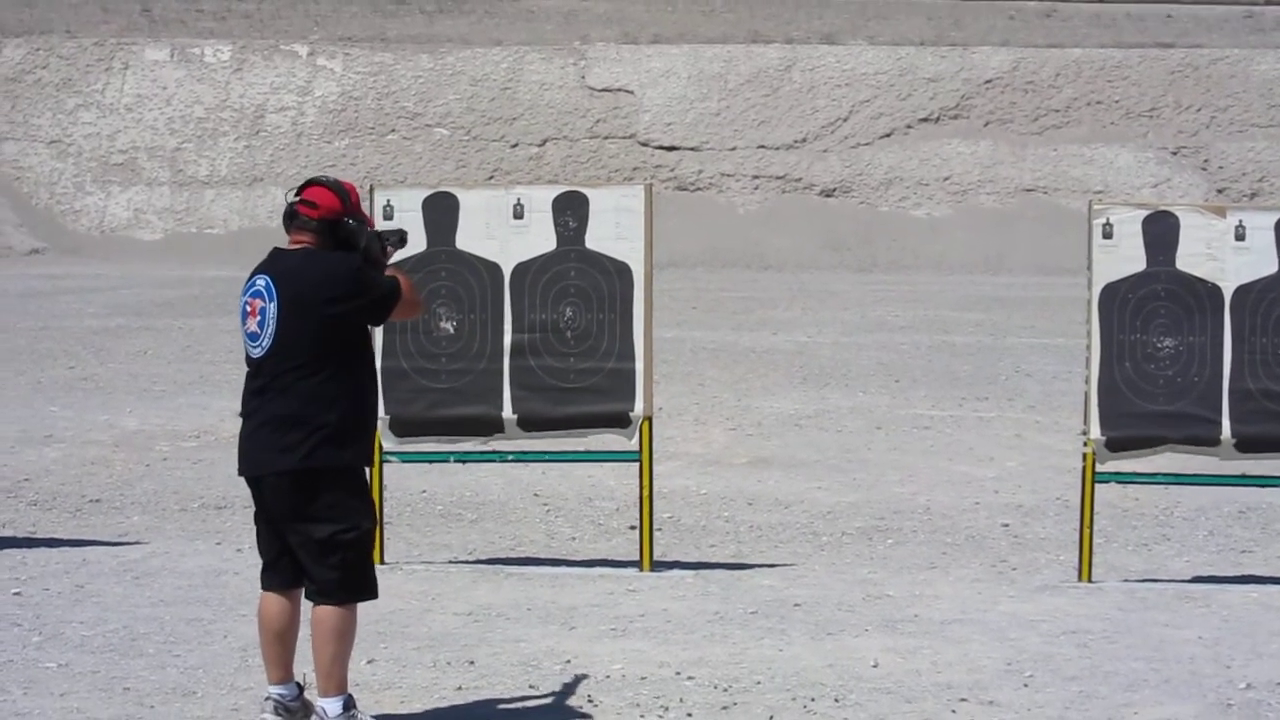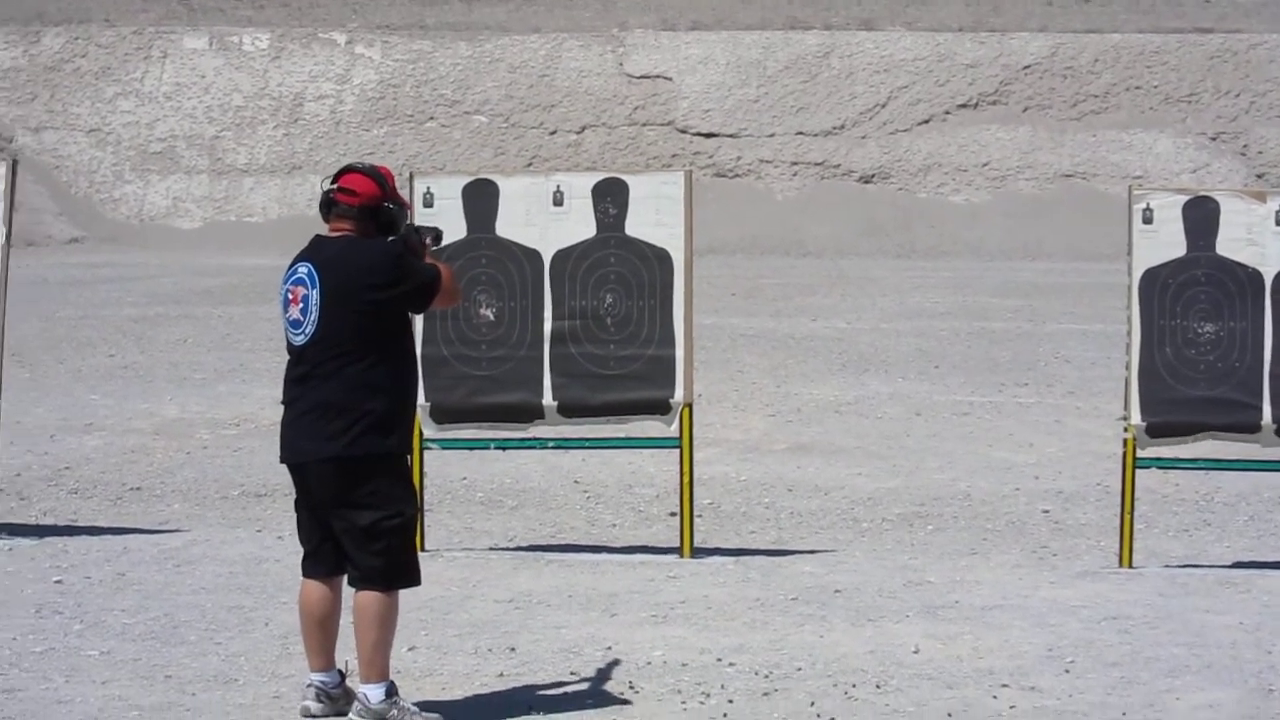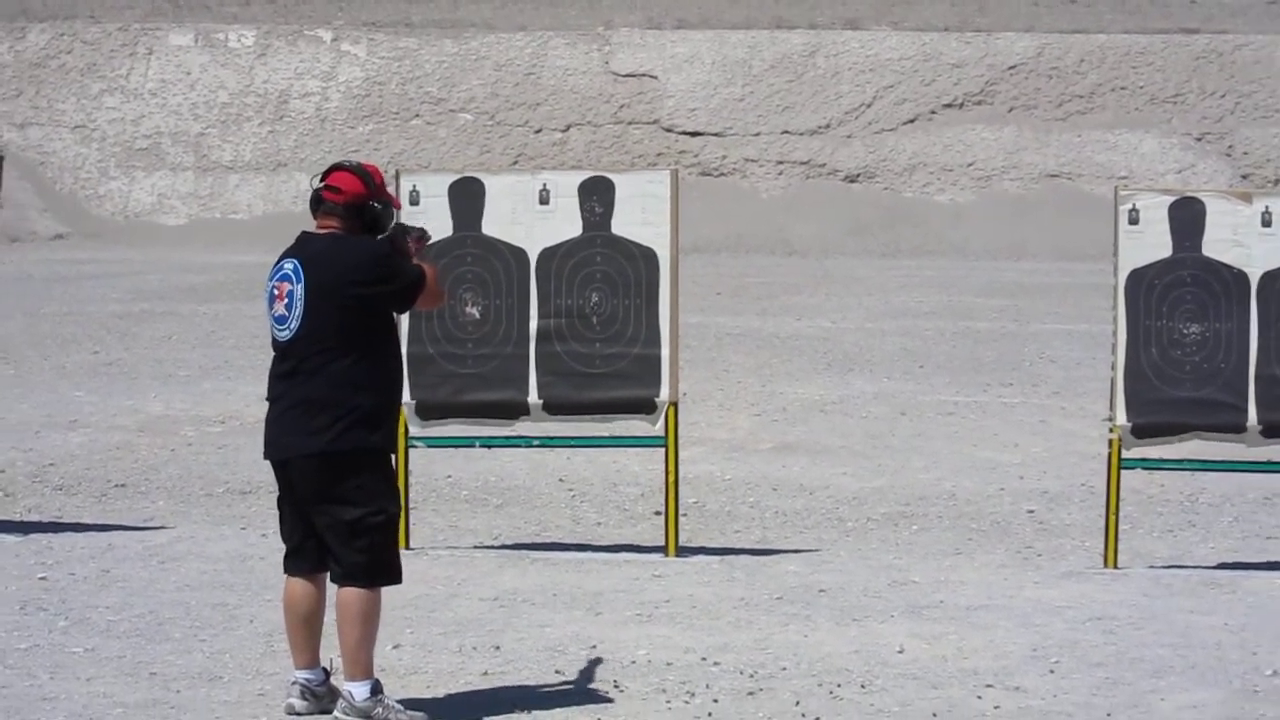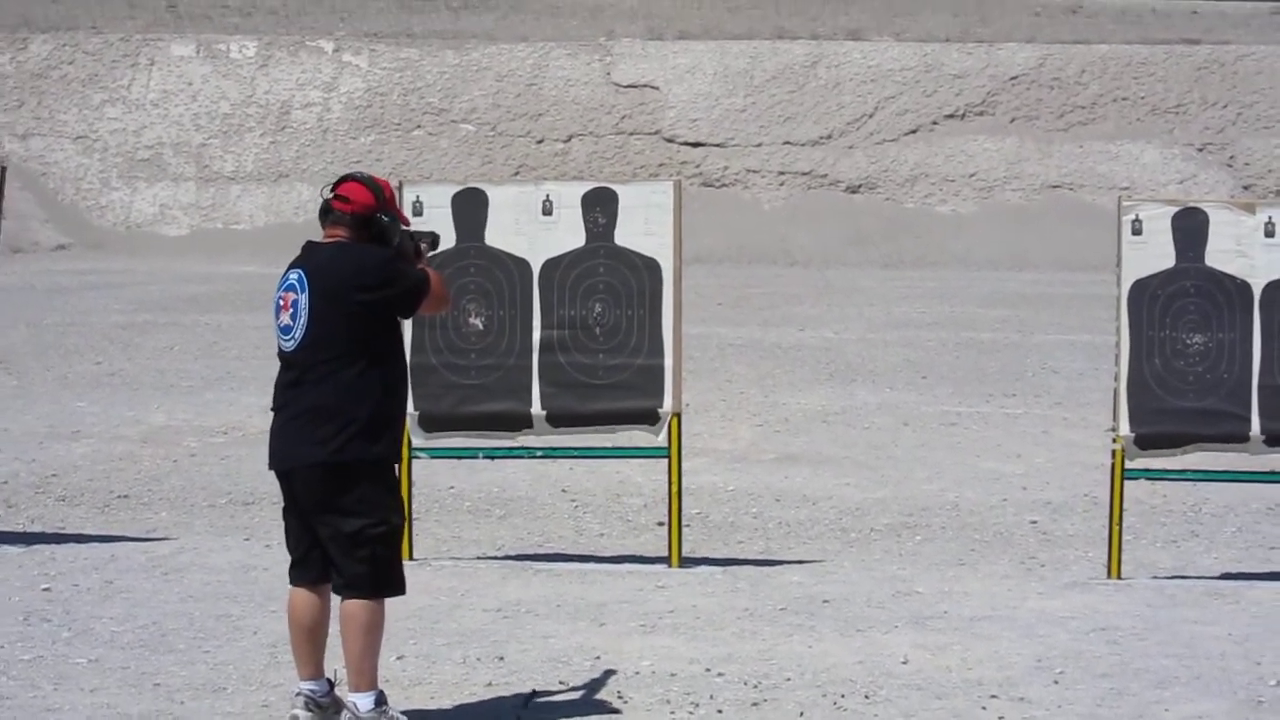
dt=0.5s
person 1, frame 1
left shoulder: (264, 274)
right shoulder: (335, 273)
right elbow: (409, 304)
left wrist: (367, 267)
right wrist: (379, 263)
left hip: (265, 454)
right hip: (318, 459)
left knee: (281, 578)
right knee: (335, 585)
person 1, frame 2
left shoulder: (303, 263)
right shoulder: (376, 260)
right elbow: (448, 292)
left wrist: (406, 257)
right wrist: (420, 254)
left hip: (306, 442)
right hip: (361, 445)
left knee: (321, 566)
right knee: (378, 573)
person 1, frame 3
left shoulder: (290, 260)
right shoulder: (363, 257)
right elbow: (431, 293)
left wrist: (394, 257)
right wrist: (406, 253)
left hip: (291, 438)
right hip: (344, 442)
left knee: (305, 564)
right knee: (360, 568)
person 1, frame 4
left shoulder: (300, 268)
right shoulder: (366, 265)
right elbow: (437, 297)
left wrist: (400, 264)
right wrist: (411, 260)
left hip: (295, 449)
right hip: (347, 452)
left knee: (310, 574)
right knee: (363, 580)
